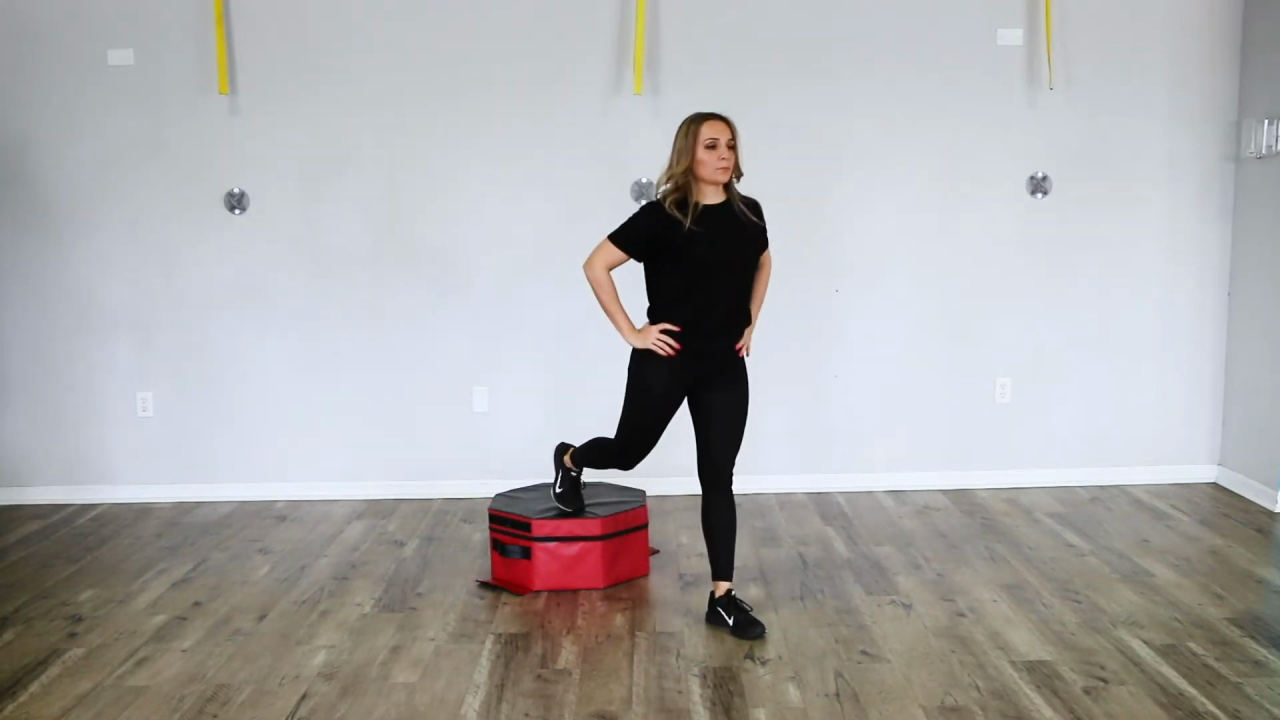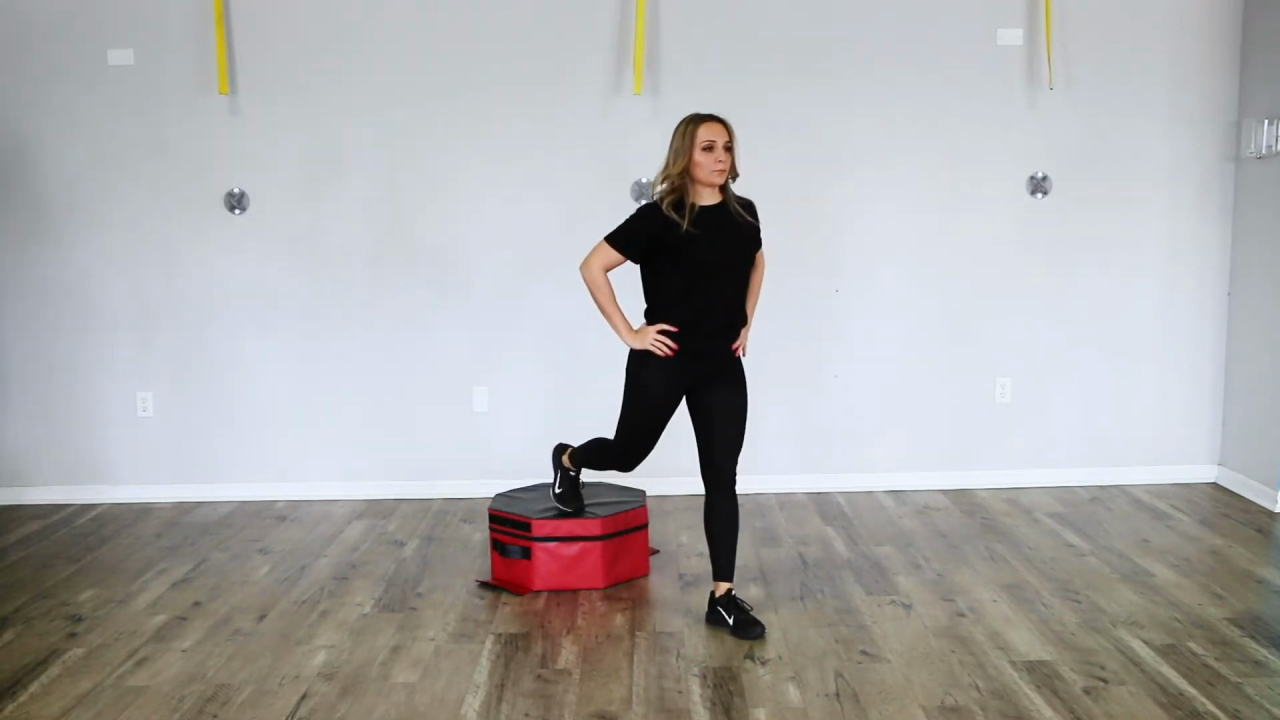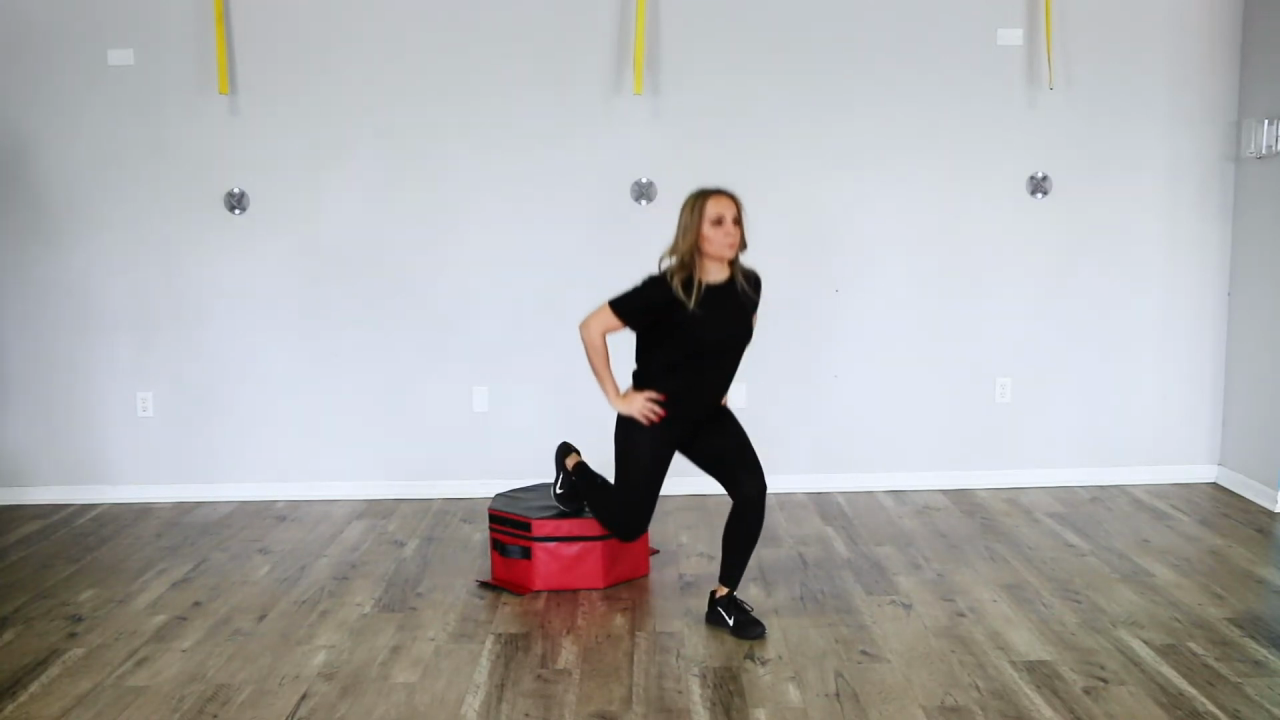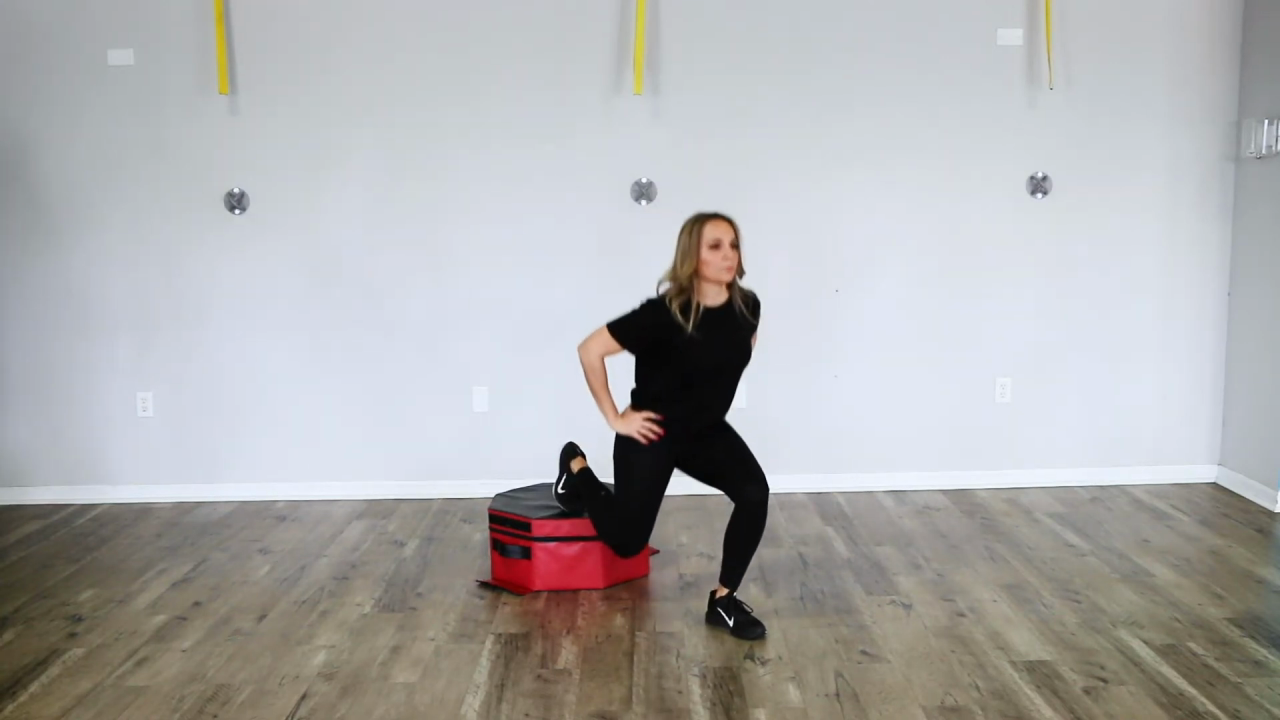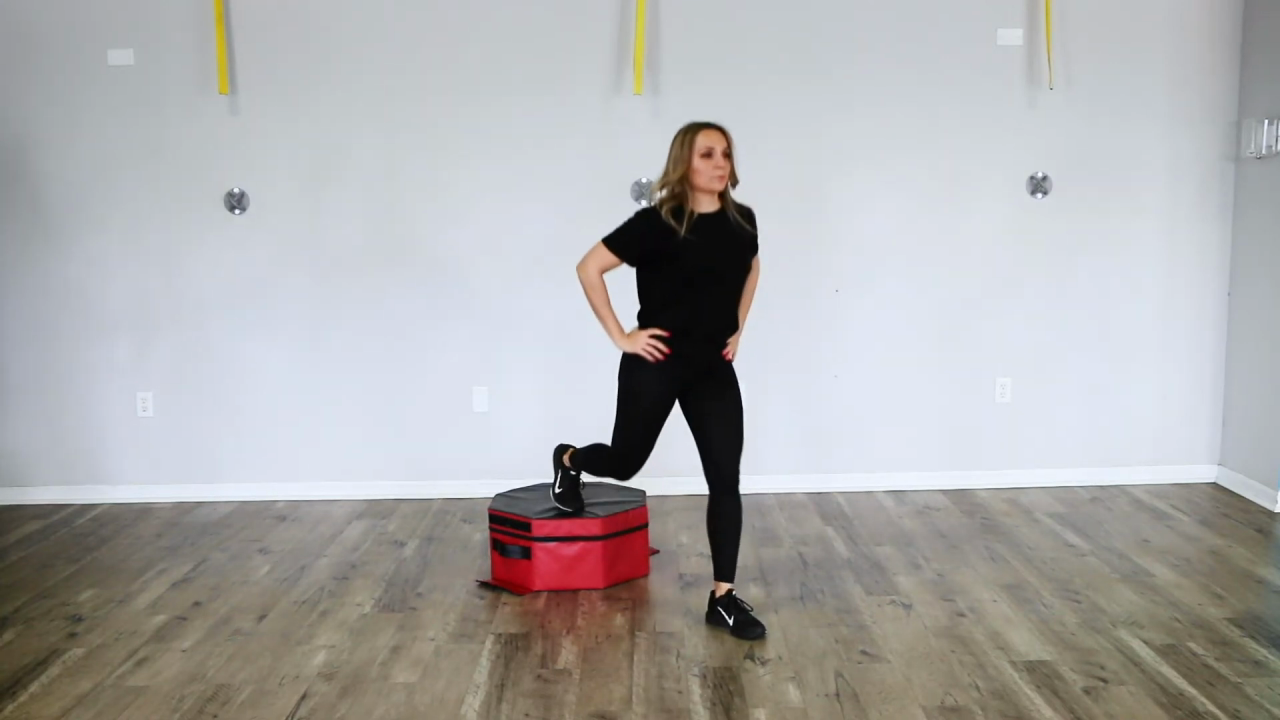
dt=0.4s
person 1, frame 1
left shoulder: (748, 213)
right shoulder: (662, 216)
left elbow: (762, 266)
right elbow: (595, 266)
left wrist: (750, 323)
right wrist: (630, 333)
left hip: (725, 365)
right hip: (665, 361)
left knee: (718, 479)
right knee: (628, 451)
left ankle: (723, 598)
right ankle: (568, 462)
person 1, frame 2
left shoulder: (744, 214)
right shoulder: (659, 218)
right elbow: (593, 266)
left wrist: (745, 322)
right wrist: (628, 333)
left hip: (722, 364)
right hip: (663, 360)
left knee: (722, 478)
right knee: (628, 453)
left ankle: (723, 597)
right ankle: (567, 462)
person 1, frame 3
left shoulder: (747, 286)
right shoulder: (666, 291)
right elbow: (592, 328)
right wrist: (617, 399)
left hip: (707, 416)
right hip: (653, 417)
left knee: (752, 490)
right knee: (627, 524)
left ankle: (724, 599)
right ankle: (572, 468)
person 1, frame 4
left shoulder: (746, 306)
right shoulder: (664, 314)
right elbow: (591, 350)
right wrist: (615, 417)
left hip: (707, 432)
right hip: (651, 436)
left knee: (755, 494)
right knee: (627, 541)
left ankle: (724, 600)
right ankle: (575, 467)
person 1, frame 5
left shoulder: (742, 220)
right shoulder: (657, 223)
right elbow: (589, 268)
left wrist: (738, 328)
right wrist: (620, 336)
left hip: (713, 367)
right hip: (655, 363)
left knee: (725, 479)
right knee: (626, 463)
left ankle: (723, 598)
right ankle: (567, 461)
